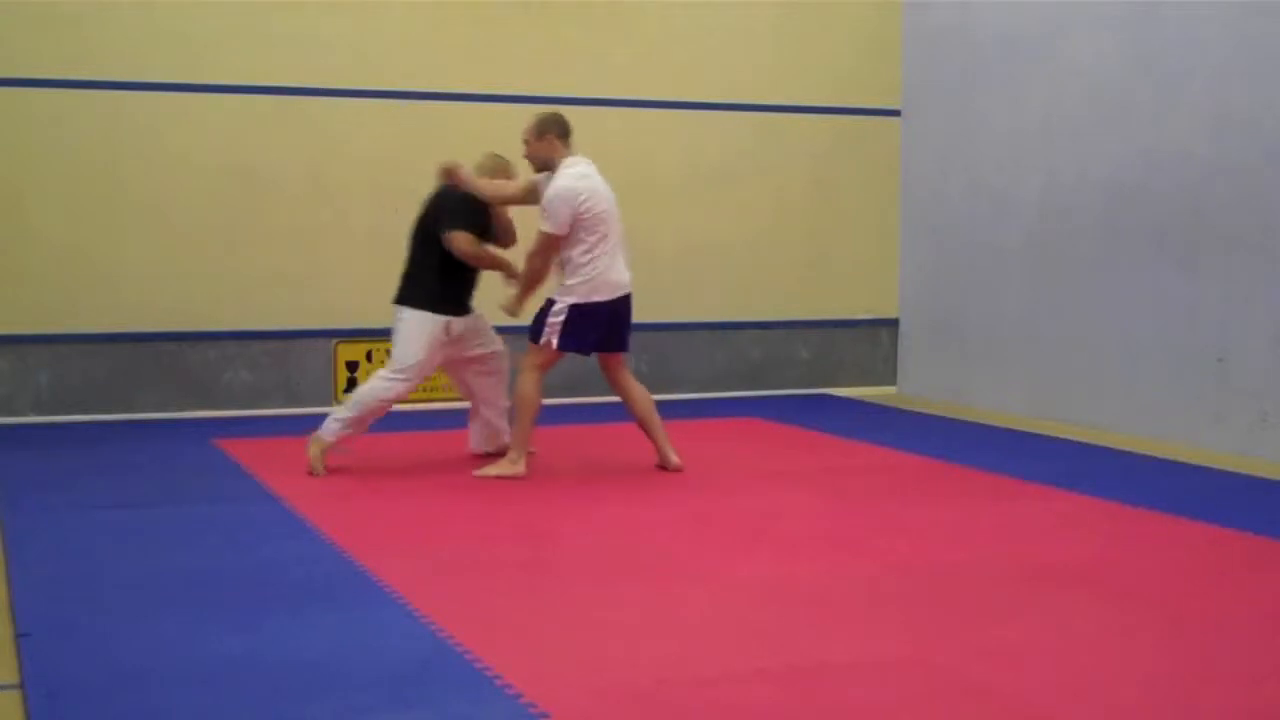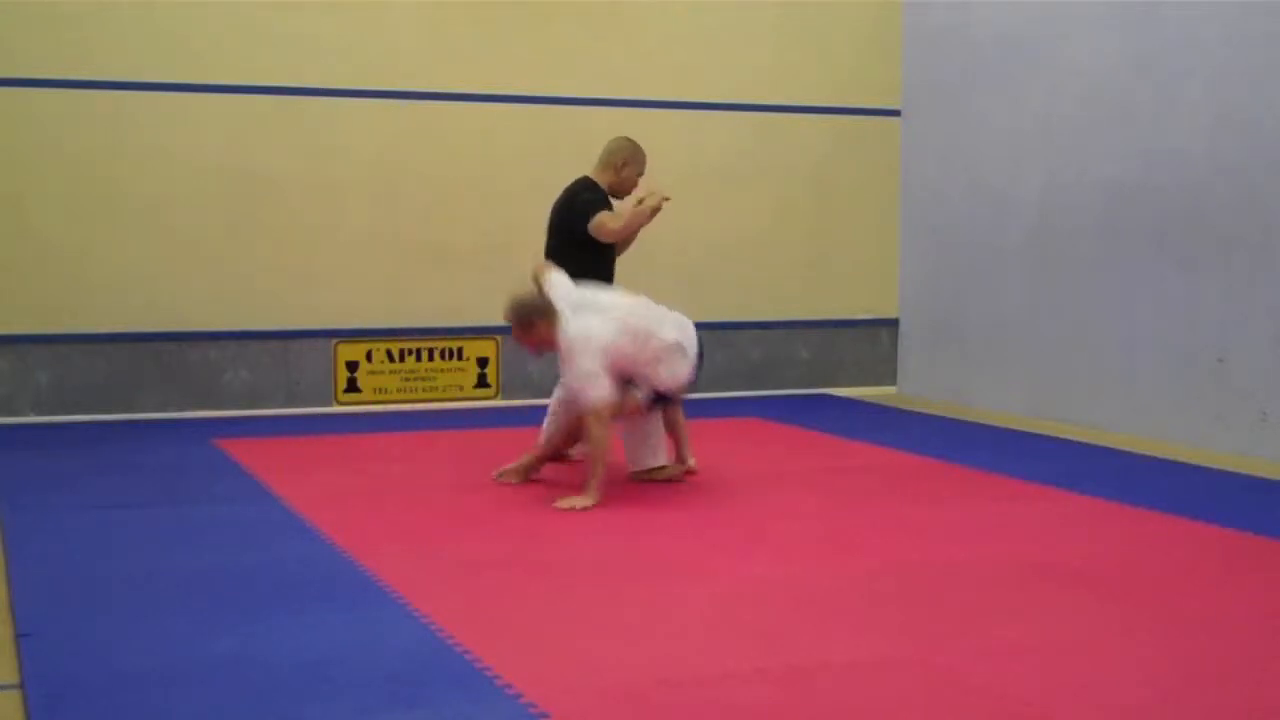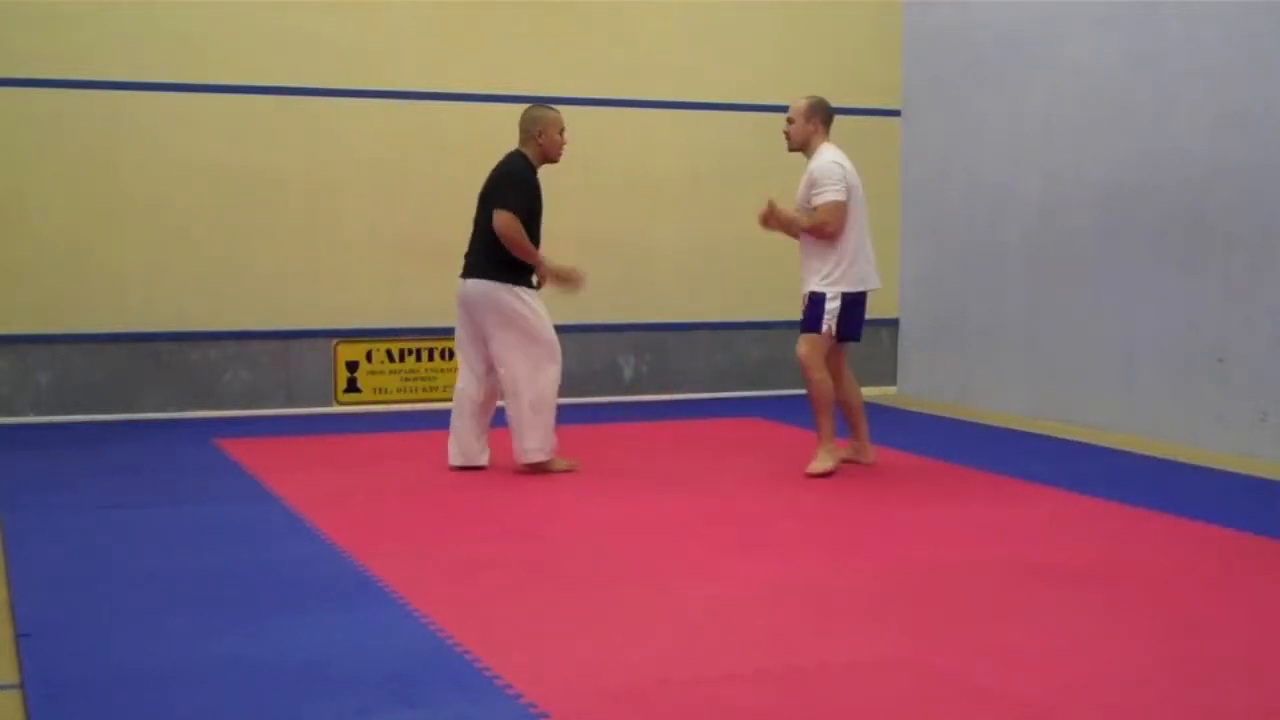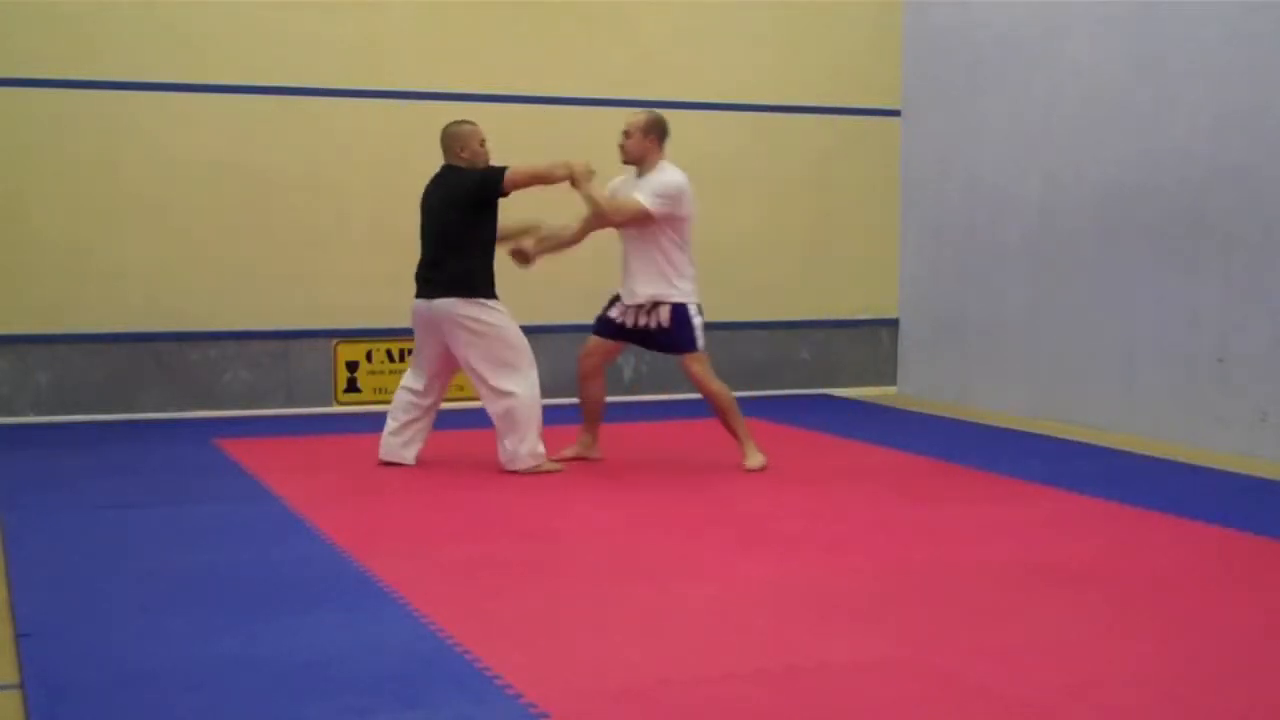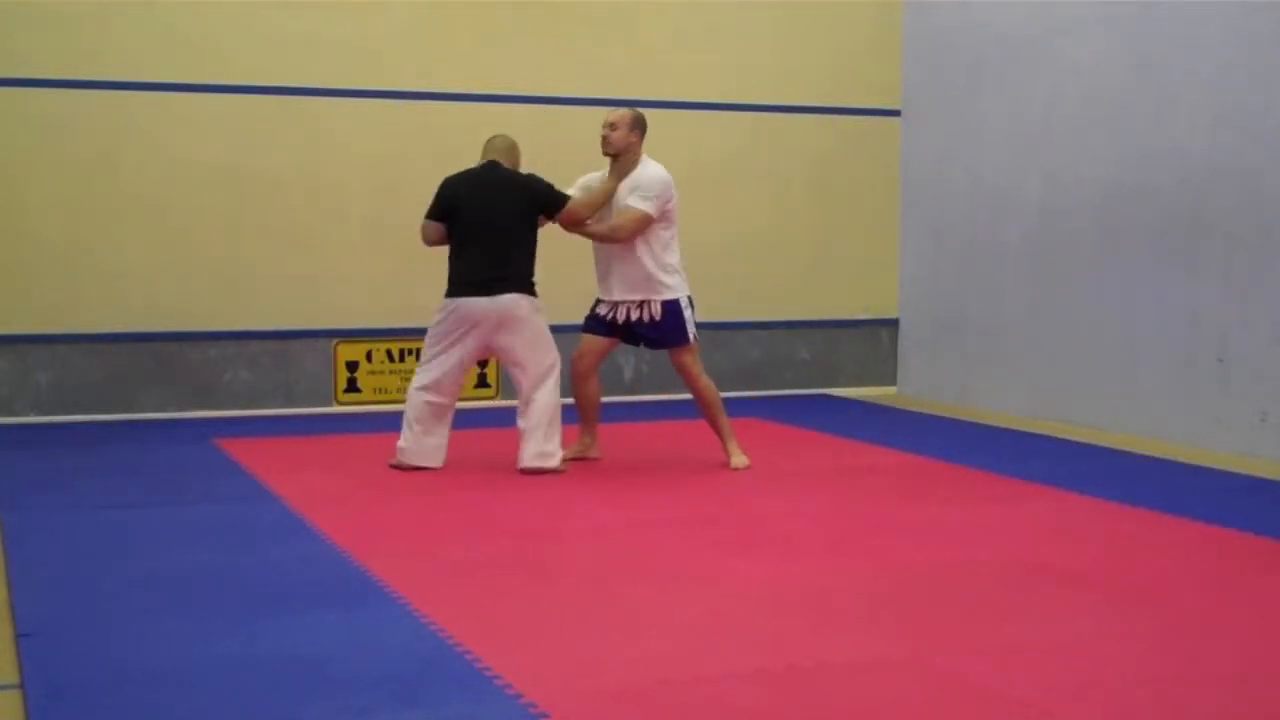
dt=1s
person 1, frame 1
left shoulder: (472, 207)
right shoulder: (454, 200)
left elbow: (506, 239)
right elbow: (464, 248)
left wrist: (498, 207)
right wrist: (506, 267)
left hip: (458, 313)
right hip: (424, 311)
left knee: (492, 361)
right knee: (399, 377)
left ankle: (493, 441)
right ankle: (326, 437)
person 1, frame 2
left shoulder: (583, 197)
right shoulder: (586, 198)
left elbow: (610, 249)
right elbow: (612, 230)
left wrist: (639, 219)
right wrist: (645, 206)
right ankle: (652, 460)
person 1, frame 3
left shoulder: (513, 170)
right shoulder: (519, 173)
right elbow: (504, 227)
left wrist: (552, 269)
right wrist: (540, 264)
left hip: (476, 283)
right hip: (501, 287)
left knee: (477, 372)
right knee: (538, 364)
left ankle: (466, 453)
right ankle: (536, 453)
person 1, frame 4
left shoulder: (438, 188)
right shoulder: (473, 182)
right elbow: (535, 175)
left wrist: (520, 230)
right wrist: (570, 171)
left hip: (428, 301)
right hip: (466, 303)
left knee: (423, 378)
right knee: (513, 373)
left ankle: (396, 448)
right ankle: (526, 456)
person 1, frame 5
left shoulder: (454, 185)
right shoulder: (530, 187)
left elbow: (430, 236)
right elbow: (577, 213)
right wrist: (613, 180)
left hip: (464, 301)
right hip: (514, 302)
left knee: (435, 376)
right knee: (540, 374)
left ankle: (415, 453)
right ankle: (541, 457)
person 2, frame 1
left shoulder: (564, 188)
right shoulder: (578, 172)
left elbow: (542, 256)
right elbow: (512, 193)
left wrist: (519, 297)
right wrist: (463, 178)
left hip: (583, 296)
right hip: (615, 292)
left knee: (531, 366)
right knee: (619, 374)
left ankle: (514, 459)
right ankle: (667, 453)
person 2, frame 2
left shoulder: (583, 357)
right shoulder: (561, 297)
left elbow: (599, 427)
right elbow: (543, 271)
left wrist: (591, 493)
left hip: (672, 368)
left knee: (579, 423)
person 2, frame 3
left shoulder: (826, 165)
right shoulder: (823, 165)
left elbow: (829, 226)
left wrist: (791, 219)
right wrist: (783, 221)
left hip: (837, 284)
right hip: (832, 283)
left knee: (809, 357)
right knee: (833, 364)
left ankle: (827, 448)
right ankle: (861, 446)
person 2, frame 4
left shoulder: (672, 183)
right shoulder: (626, 183)
left elbow: (620, 217)
right elbow: (582, 227)
left wrist: (584, 186)
right wrist: (539, 247)
left hip: (674, 300)
right hip: (633, 297)
left knee: (701, 375)
right knee: (589, 361)
left ankle: (748, 446)
right ankle: (588, 442)
person 2, frame 5
left shoulder: (653, 178)
right shoulder: (594, 182)
left elbow: (622, 231)
left wrist: (577, 225)
left hip: (661, 294)
right hip: (615, 295)
left knee: (691, 371)
right knee: (583, 362)
left ankle: (732, 446)
right ankle: (587, 442)
